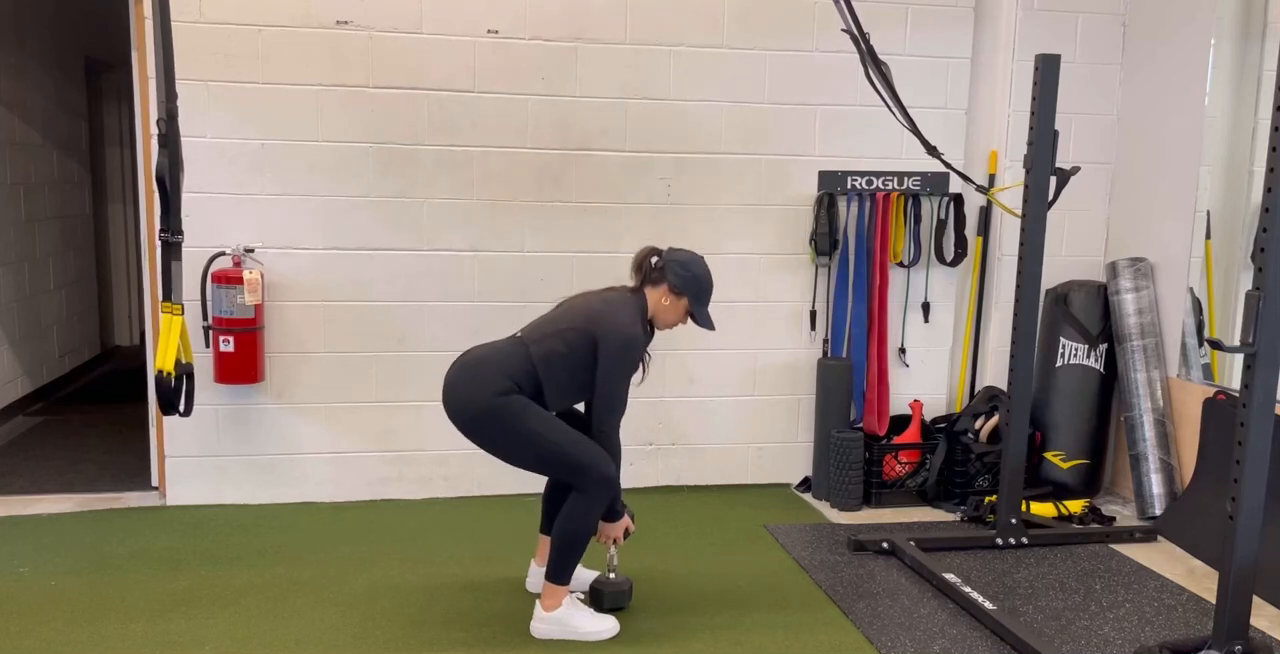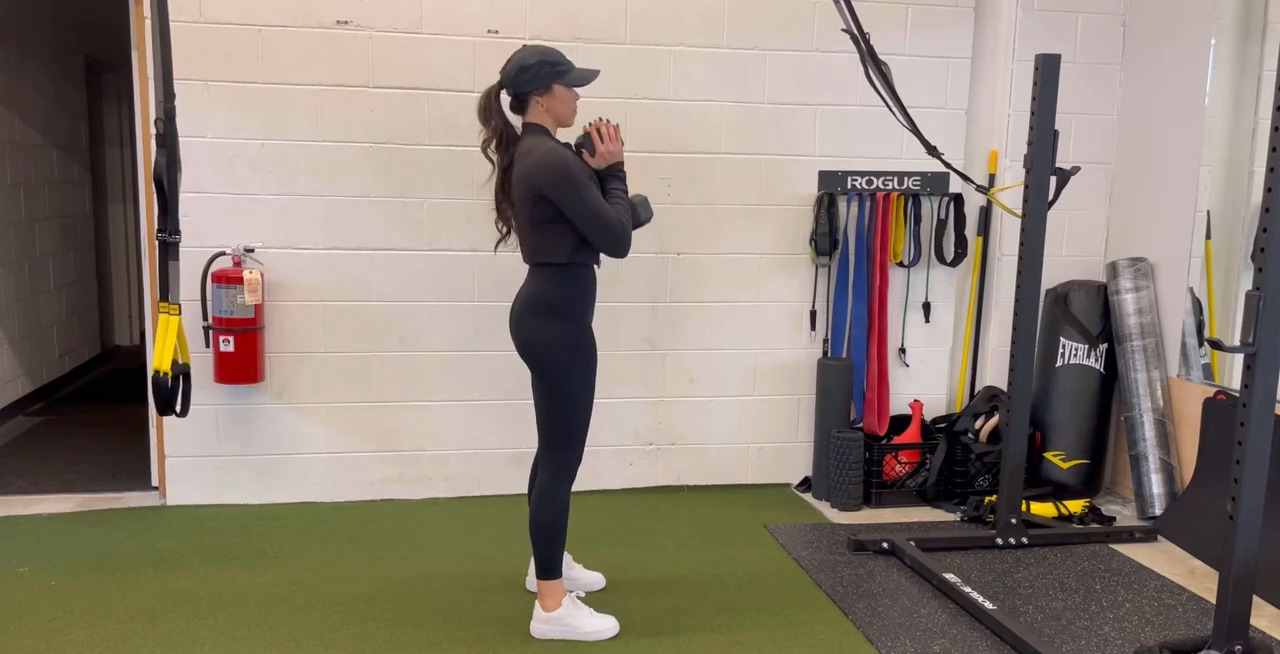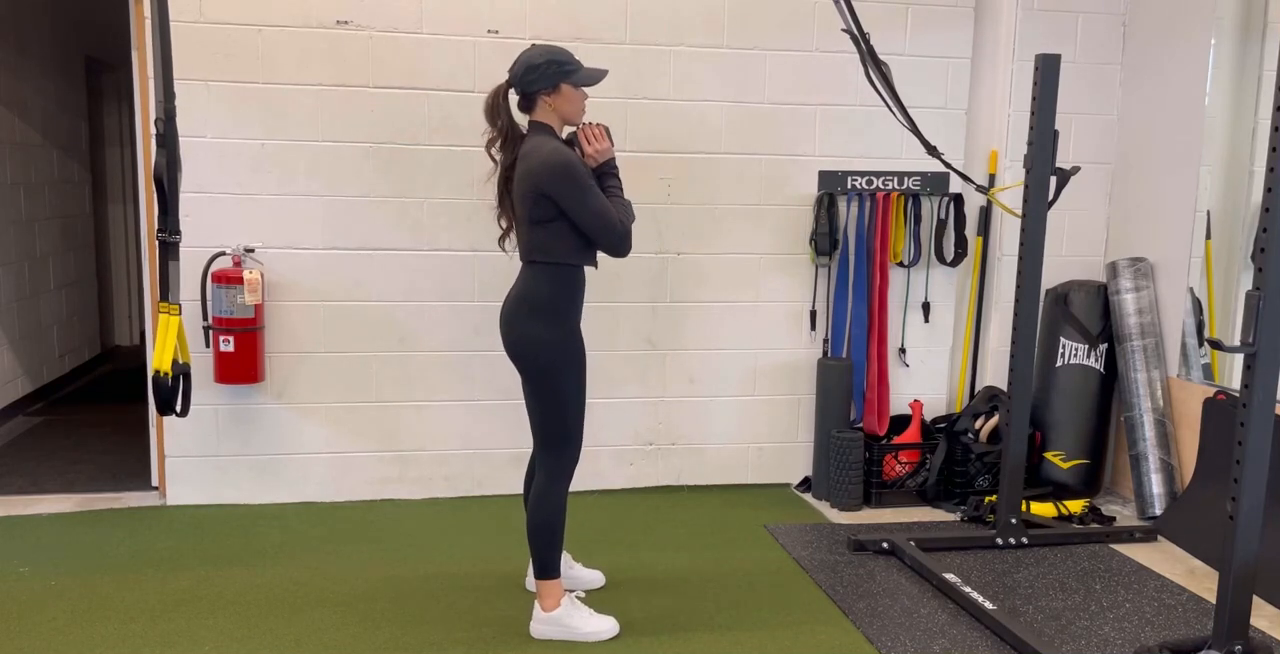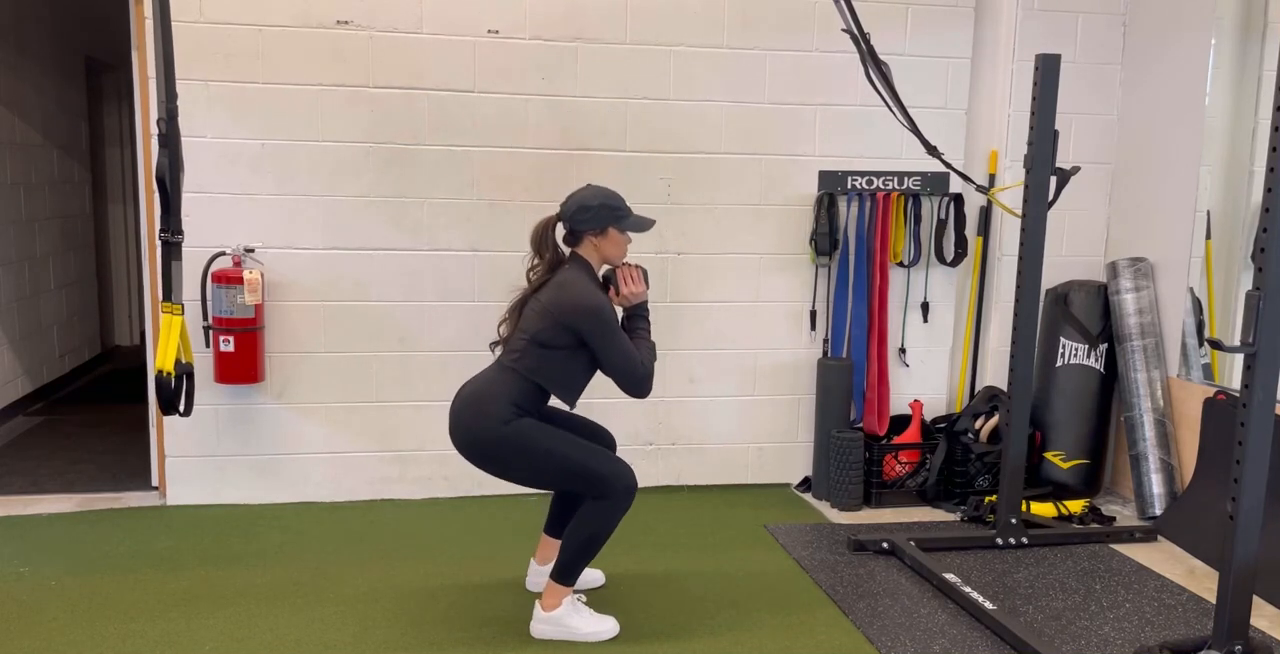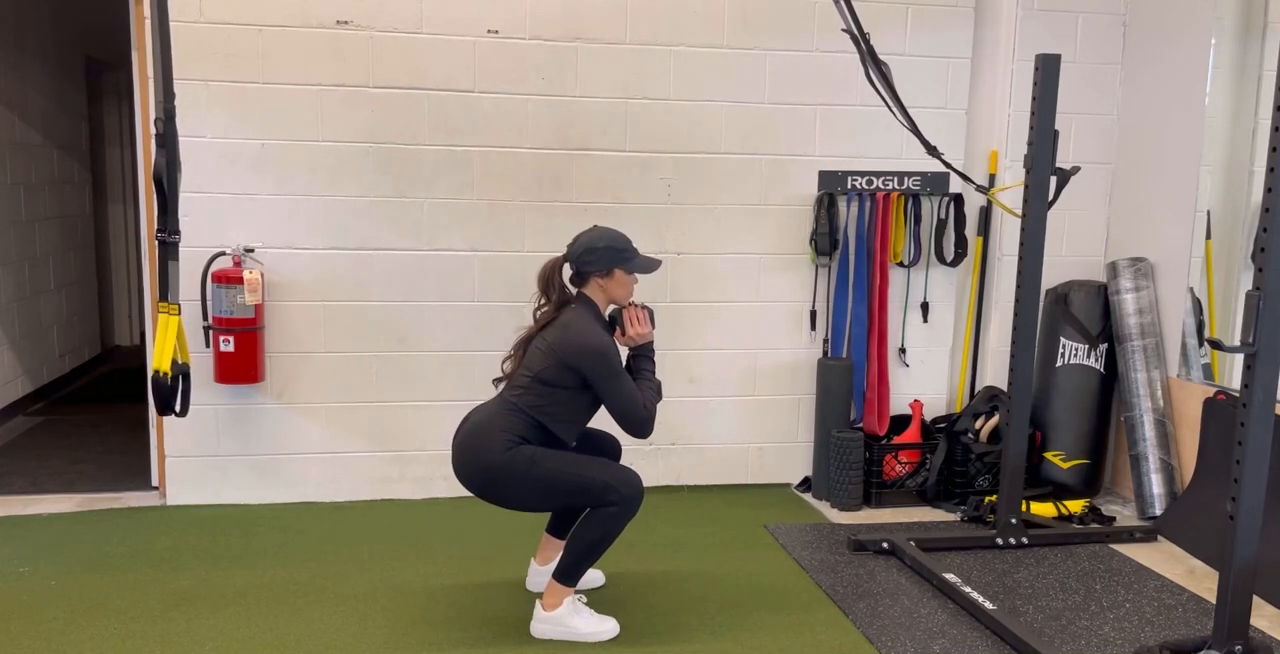
dt=1s
person 1, frame 1
left shoulder: (618, 307)
right shoulder: (625, 329)
left elbow: (595, 417)
right elbow: (607, 423)
right wrist: (613, 510)
left hip: (483, 379)
right hip: (482, 395)
left knee: (577, 449)
right knee: (595, 473)
left ankle: (545, 563)
right ankle: (552, 608)
person 1, frame 2
left shoulder: (532, 153)
right shoulder: (549, 159)
left elbow: (580, 215)
right elbow: (615, 239)
left wrist: (597, 171)
right wrist: (612, 172)
left hip: (547, 311)
right hip: (558, 318)
left knee: (556, 450)
right knee: (561, 457)
left ankle: (548, 564)
right ankle: (551, 607)
person 1, frame 3
left shoulder: (536, 152)
right shoulder: (553, 159)
left elbow: (582, 219)
right elbow: (617, 238)
left wrist: (592, 169)
right wrist: (605, 169)
left hip: (538, 312)
right hip: (546, 320)
left knee: (553, 449)
right knee: (558, 457)
left ankle: (548, 563)
right ankle: (550, 607)
person 1, frame 4
left shoulder: (567, 280)
right shoulder: (583, 298)
left elbow: (607, 350)
right elbow: (638, 381)
left wrist: (619, 308)
right wrist: (637, 311)
left hip: (491, 408)
right hip: (490, 423)
left knee: (597, 448)
right knee: (615, 482)
left ankle: (546, 562)
right ankle: (553, 607)
person 1, frame 5
left shoulder: (573, 319)
right shoulder: (587, 338)
left elbow: (621, 399)
right elbow: (639, 422)
left wrist: (627, 349)
right wrist: (642, 350)
left hip: (491, 438)
right hip: (492, 456)
left knee: (603, 451)
right knee: (623, 489)
left ankle: (546, 563)
right ankle: (554, 607)
